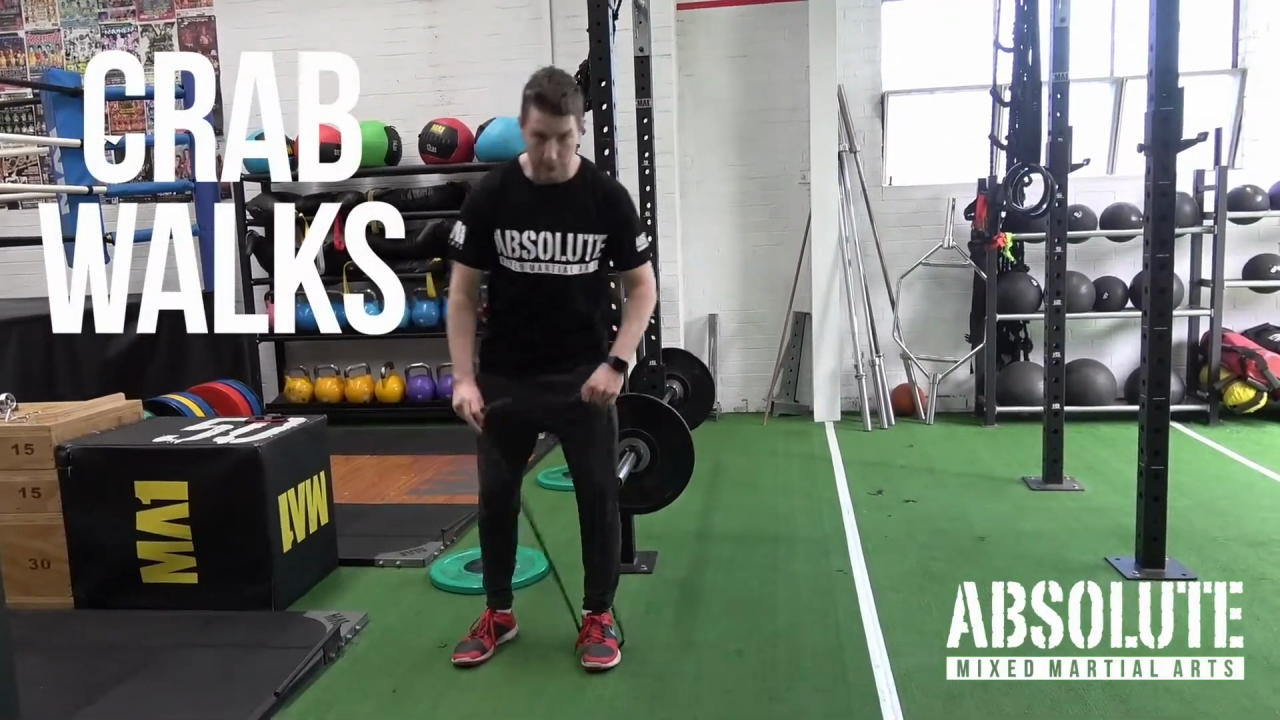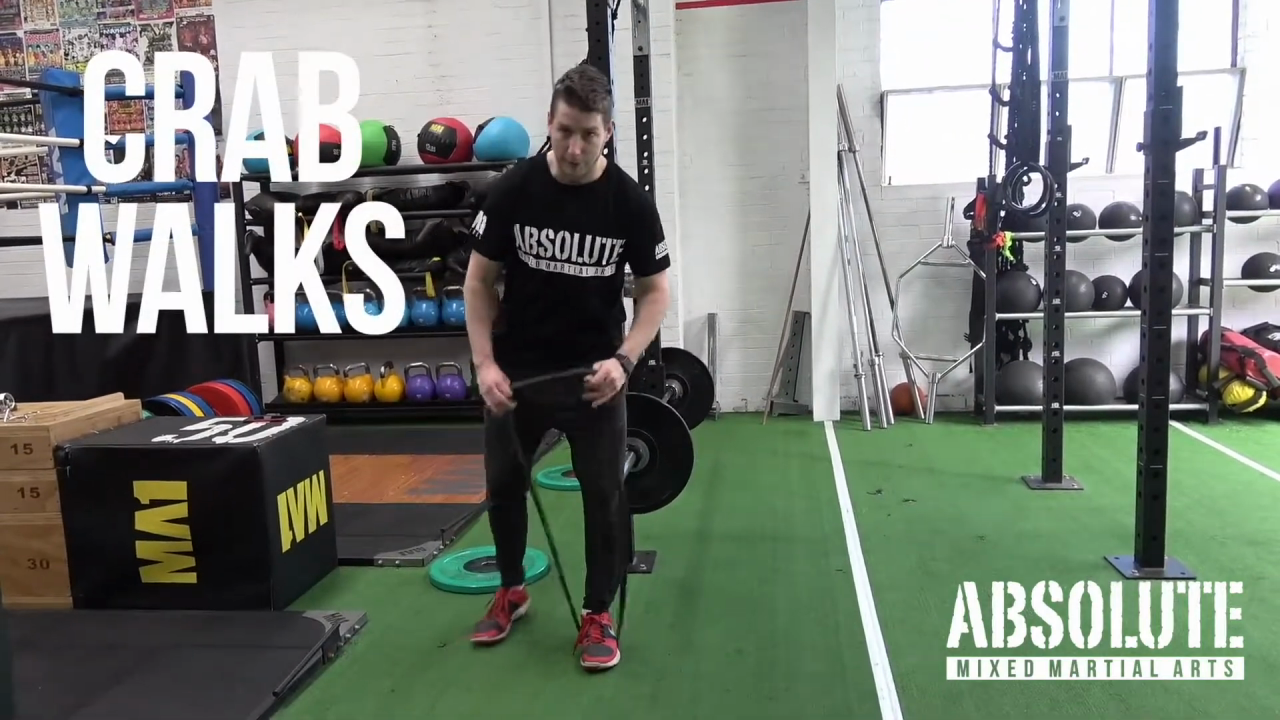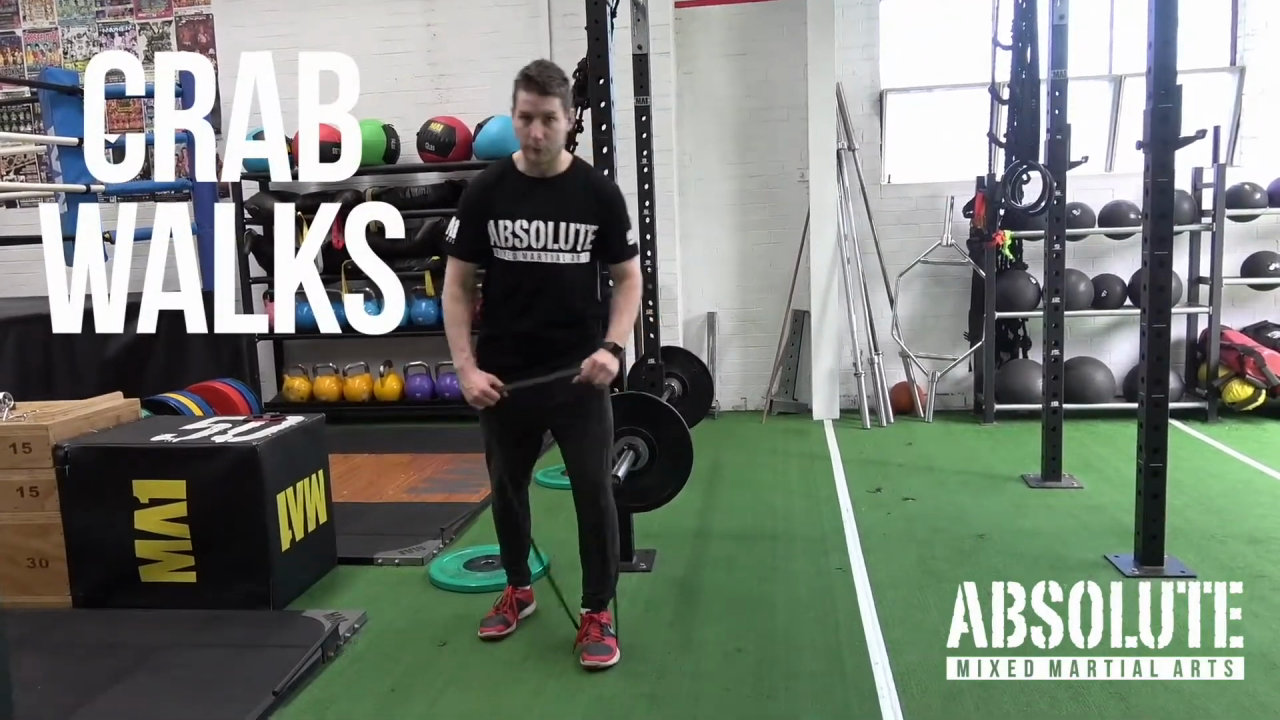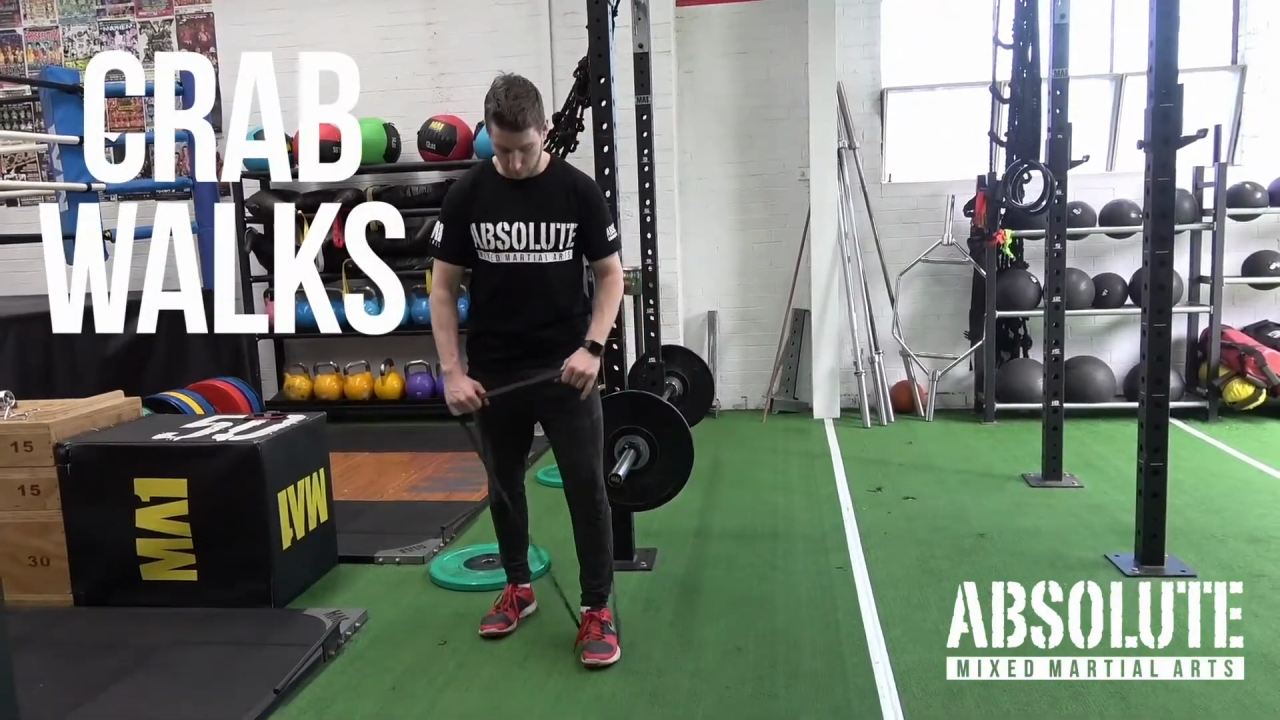
dt=0.5s
person 1, frame 1
left shoulder: (608, 197)
right shoulder: (490, 196)
left elbow: (641, 285)
right elbow: (463, 291)
left wrist: (615, 362)
right wrist: (463, 377)
left hip: (583, 376)
right hip: (505, 377)
left knee: (599, 496)
right knee: (496, 497)
left ankle: (598, 616)
right ankle: (498, 613)
person 1, frame 2
left shoulder: (630, 201)
right shoulder: (513, 189)
left elbow: (655, 290)
right elbow: (480, 280)
left wrist: (623, 359)
right wrist: (485, 363)
left hip: (594, 372)
right hip: (518, 369)
left knee: (604, 495)
right knee: (504, 484)
left ankle: (597, 615)
right ankle: (511, 591)
person 1, frame 3
left shoulder: (599, 193)
right shoulder: (485, 192)
left elbow: (627, 278)
right elbow: (457, 285)
left wrist: (612, 347)
right wrist: (465, 366)
left hip: (578, 374)
right hip: (503, 375)
left knee: (594, 492)
right knee: (507, 486)
left ankle: (597, 613)
right ankle: (518, 589)
person 1, frame 4
left shoulder: (578, 190)
right shoulder: (467, 194)
left elbow: (609, 274)
right elbow: (443, 287)
left wrist: (592, 347)
right wrist: (452, 371)
left hip: (565, 367)
right hip: (494, 372)
left knee: (586, 486)
right knee: (503, 482)
left ankle: (596, 610)
right ankle: (518, 586)
